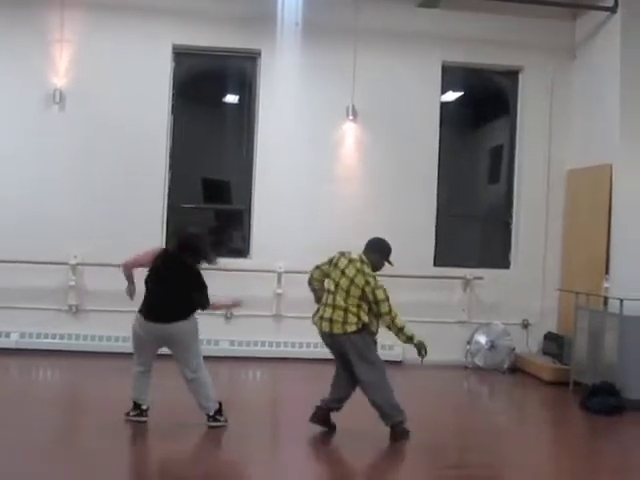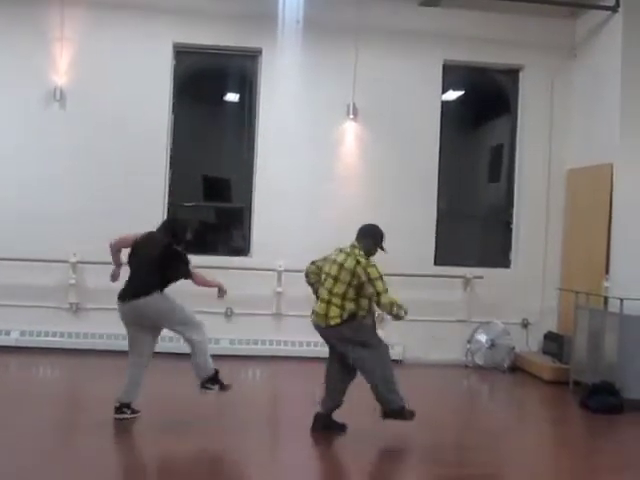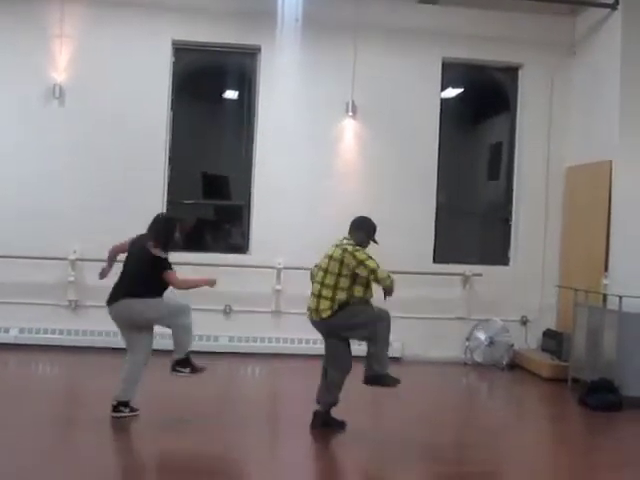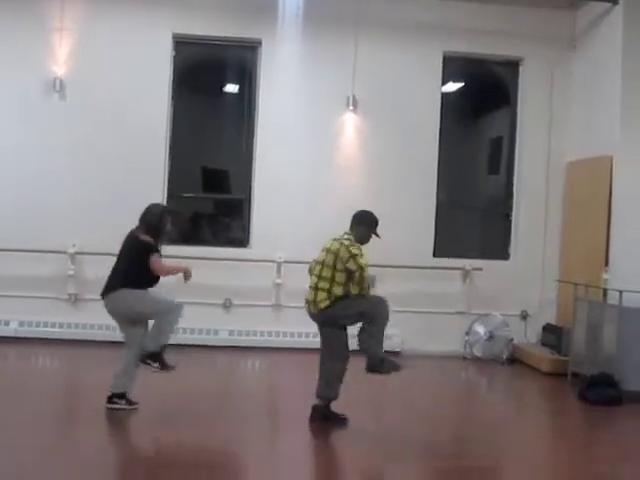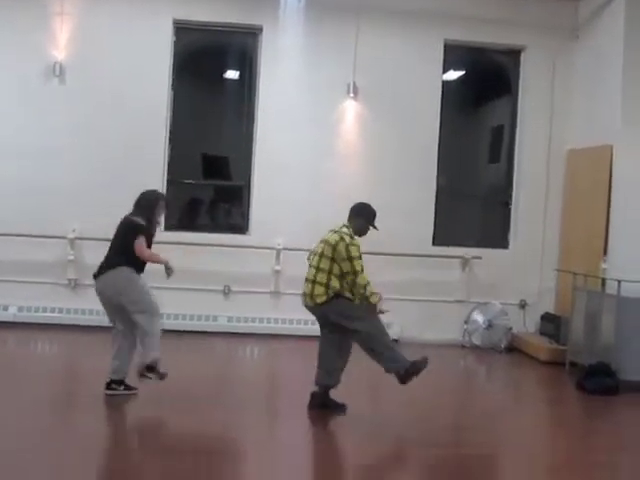
dt=0.2s
person 1, frame 1
left shoulder: (340, 258)
right shoulder: (372, 283)
left elbow: (315, 277)
right elbow: (390, 320)
left wrist: (323, 302)
right wrist: (414, 340)
left hip: (327, 327)
right hip: (350, 331)
left knee: (348, 370)
right knee: (373, 374)
left ankle: (325, 410)
right ankle: (396, 423)
person 1, frame 2
left shoulder: (337, 254)
right shoulder: (364, 265)
left elbow: (311, 271)
right elbow: (384, 301)
right wrist: (398, 310)
left hip: (323, 320)
right hip: (341, 322)
left knee: (342, 367)
right knee: (378, 353)
left ankle: (325, 416)
right ankle: (392, 405)
person 1, frame 3
left shoulder: (337, 250)
right shoulder: (352, 252)
left elbow: (315, 273)
right elbow: (382, 276)
right wrist: (388, 286)
left hip: (322, 314)
right hip: (331, 315)
left knee: (337, 362)
right knee: (380, 319)
left ankle: (323, 412)
right ankle: (375, 370)
person 1, frame 4
left shoulder: (338, 243)
right shoulder: (349, 247)
left elbow: (318, 271)
right elbow: (363, 277)
right wrist: (367, 282)
left hip: (323, 307)
right hip: (329, 306)
left knee: (334, 354)
right knee: (378, 306)
left ankle: (322, 408)
right ankle: (375, 359)
person 1, frame 5
left shoulder: (333, 235)
right shoulder: (348, 243)
left elbow: (312, 258)
right elbow: (358, 280)
right wrist: (373, 302)
left hip: (314, 298)
right hip: (325, 300)
left knee: (337, 344)
right knee: (372, 326)
left ankle: (321, 394)
right ankle: (402, 368)
person 2, frame 1
left shoulder: (161, 256)
right shoulder: (194, 275)
left elbow: (128, 265)
right elbow: (204, 305)
left wrist: (131, 284)
right wrist: (229, 305)
left hip: (148, 323)
right hip: (181, 326)
left knee: (142, 365)
right knee: (194, 370)
left ankle: (138, 407)
right ankle: (213, 412)
person 2, frame 2
left shoulder: (145, 239)
right shoulder: (174, 253)
left elbow: (115, 244)
right elbow: (197, 279)
left wrist: (117, 268)
right wrist: (218, 285)
left hip: (128, 305)
right hip: (150, 301)
left knee: (138, 356)
right knee: (195, 330)
left ankle: (124, 405)
right ankle: (209, 377)
person 2, frame 3
left shoulder: (139, 242)
right shoulder: (157, 257)
left elbow: (114, 250)
right elbow: (177, 283)
left wrist: (108, 266)
right wrist: (205, 281)
left hip: (118, 306)
right hip: (132, 305)
left knee: (138, 353)
right knee: (183, 312)
left ankle: (122, 403)
right ankle: (181, 360)
person 2, frame 4
left shoulder: (136, 237)
right shoulder: (146, 243)
right elbow: (160, 269)
right wrist: (183, 268)
left hip: (114, 298)
right hip: (128, 295)
left knee: (136, 345)
right knee: (172, 310)
left ankle: (117, 395)
right ankle: (152, 352)
person 2, frame 5
left shoulder: (130, 222)
right shoulder: (138, 224)
right elbow: (141, 251)
right wrist: (165, 261)
left hip: (104, 281)
right hip: (120, 275)
left knee: (126, 330)
right knee: (150, 316)
left ankle: (116, 381)
right ankle: (149, 365)
